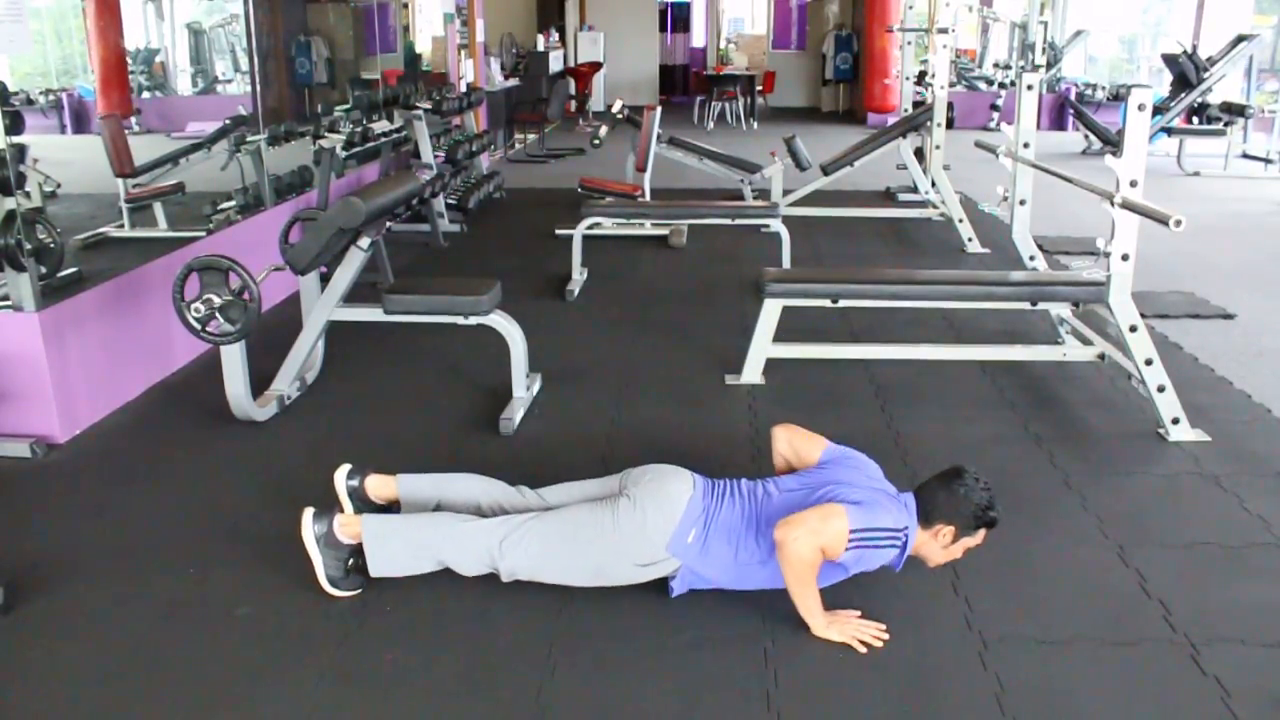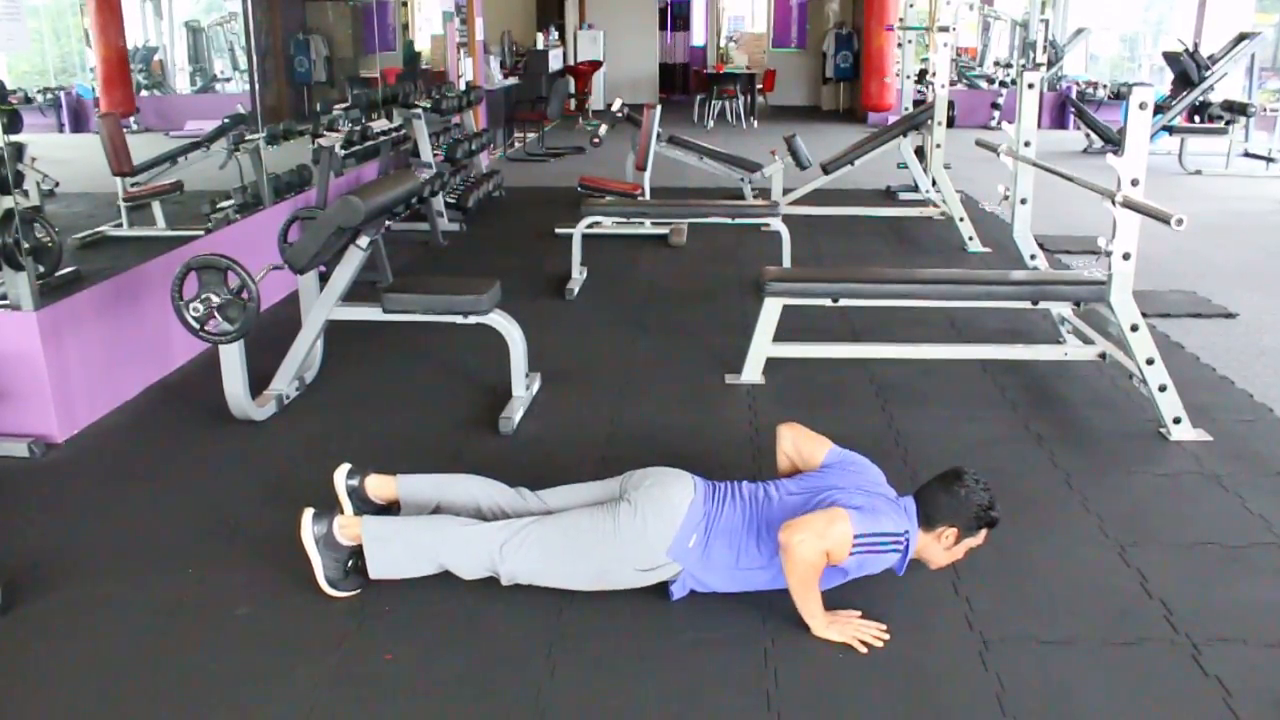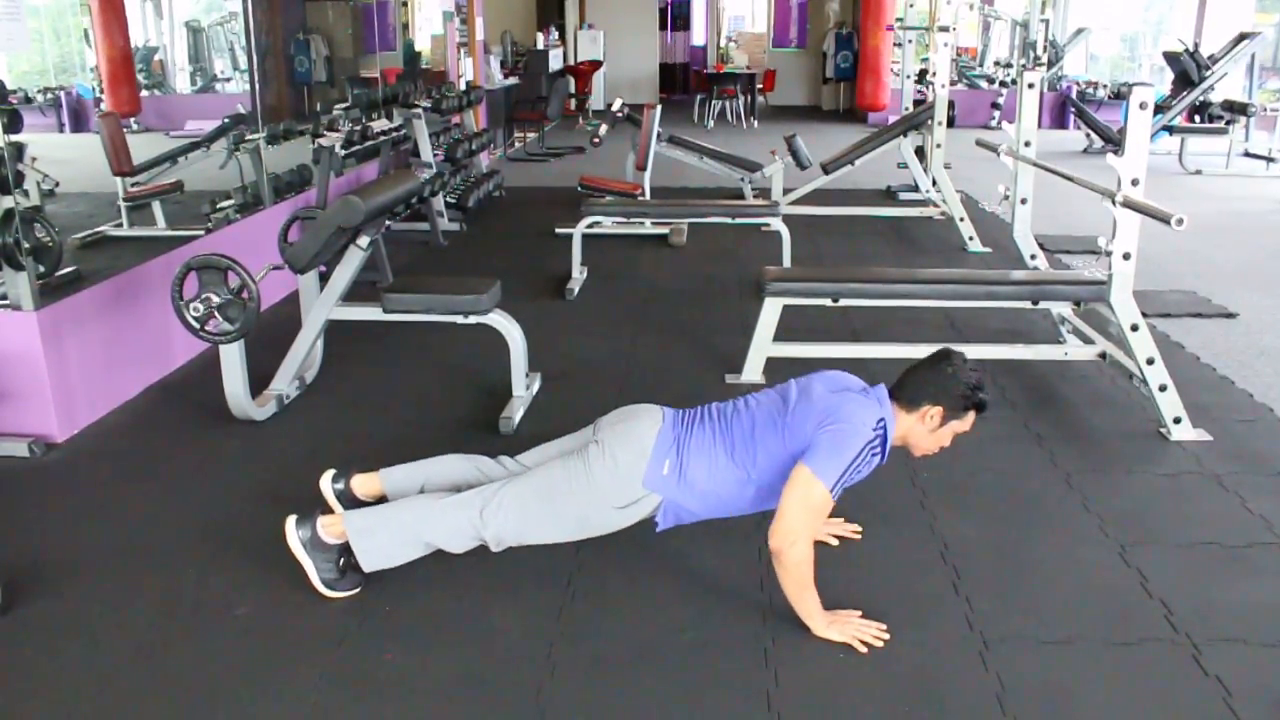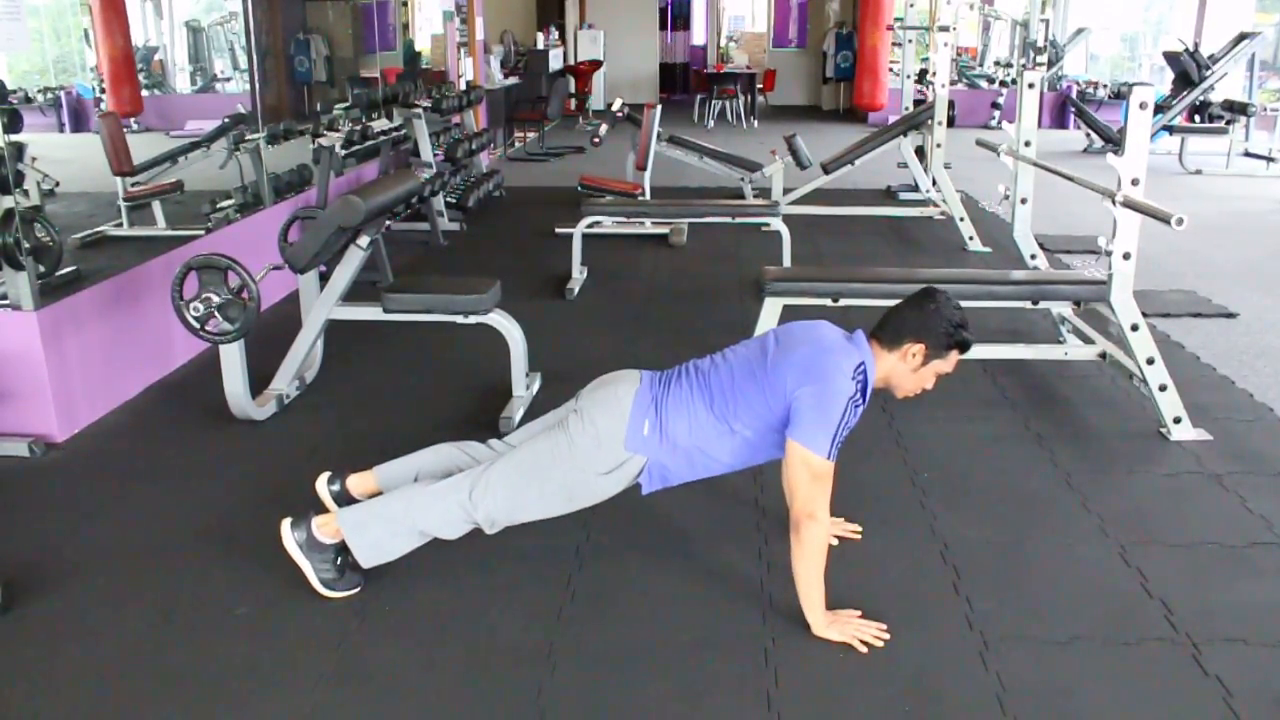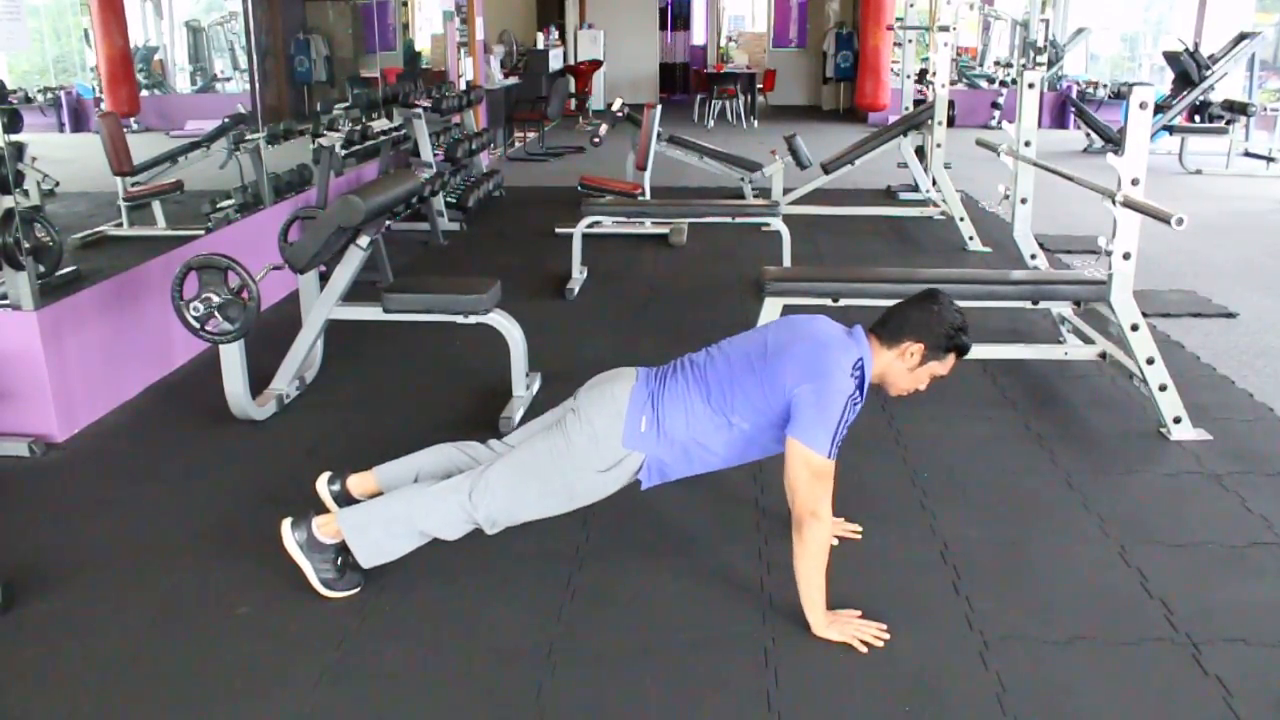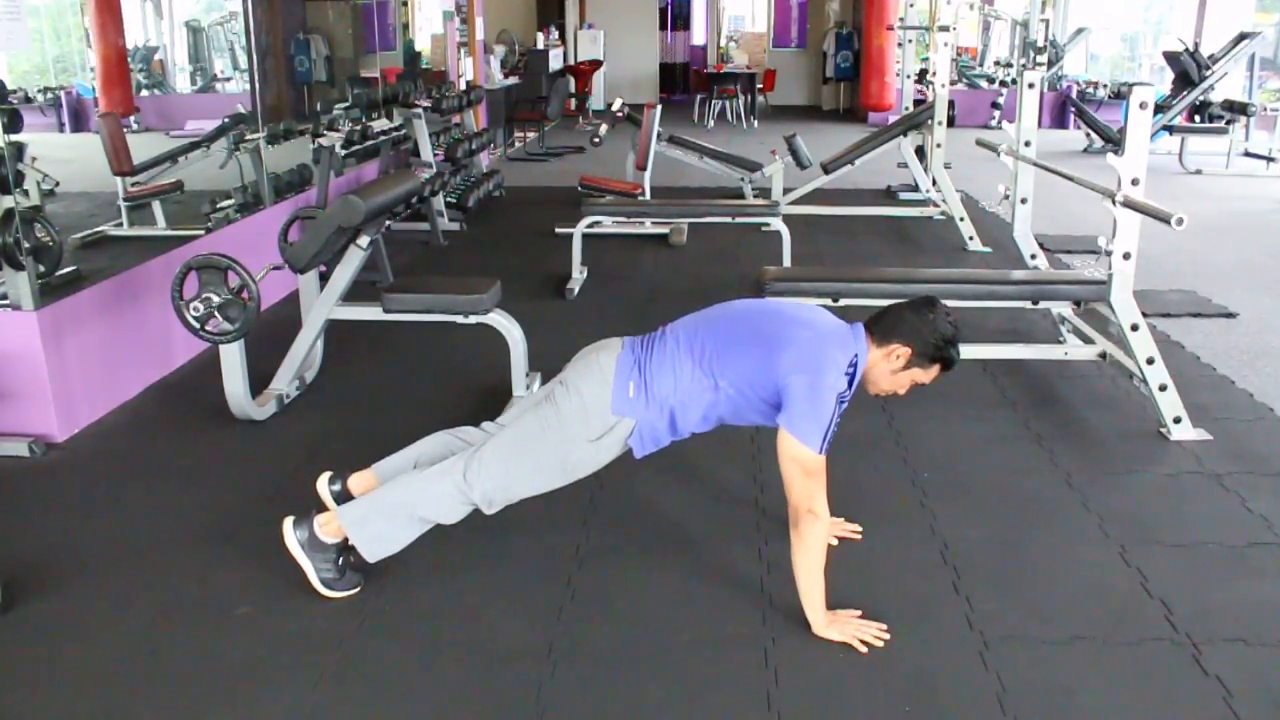
dt=0.4s
person 1, frame 1
left shoulder: (865, 478)
right shoulder: (885, 529)
left elbow: (784, 435)
right elbow: (794, 535)
right wrist: (817, 619)
left hip: (670, 495)
right hip: (668, 533)
left knee: (521, 505)
right knee: (501, 546)
left ankle: (373, 488)
right ankle: (344, 530)
person 1, frame 2
left shoulder: (869, 481)
right shoulder: (888, 529)
left elbow: (789, 435)
right elbow: (795, 544)
right wrist: (819, 620)
left hip: (669, 497)
right hip: (667, 538)
left knee: (518, 509)
right knee: (501, 549)
left ankle: (374, 488)
right ankle: (344, 532)
person 1, frame 3
left shoulder: (851, 389)
right shoulder: (858, 431)
right elbow: (784, 539)
left wrist: (811, 518)
right wrist: (817, 619)
left hip: (644, 435)
right hip: (641, 474)
left knee: (501, 476)
right knee: (488, 517)
left ankle: (358, 489)
right ankle: (329, 535)
person 1, frame 4
left shoulder: (831, 341)
right shoulder: (837, 384)
right elbow: (807, 515)
left wrist: (812, 516)
right wrist: (819, 619)
left hip: (628, 404)
right hip: (627, 439)
left knee: (491, 458)
right knee: (480, 500)
left ankle: (354, 486)
right ankle: (324, 533)
person 1, frame 5
left shoulder: (832, 338)
right shoulder: (835, 381)
right elbow: (810, 512)
left wrist: (815, 516)
right wrist: (819, 618)
left hip: (626, 403)
right hip: (625, 437)
left knee: (490, 460)
right knee: (481, 499)
left ankle: (353, 486)
right ankle: (322, 533)
person 1, frame 6
left shoulder: (828, 332)
right shoulder: (825, 374)
right elbow: (805, 508)
left wrist: (813, 516)
right wrist: (819, 617)
left hip: (617, 373)
right hip: (617, 405)
left knee: (487, 444)
right knee: (479, 479)
left ankle: (352, 485)
right ankle: (326, 529)
